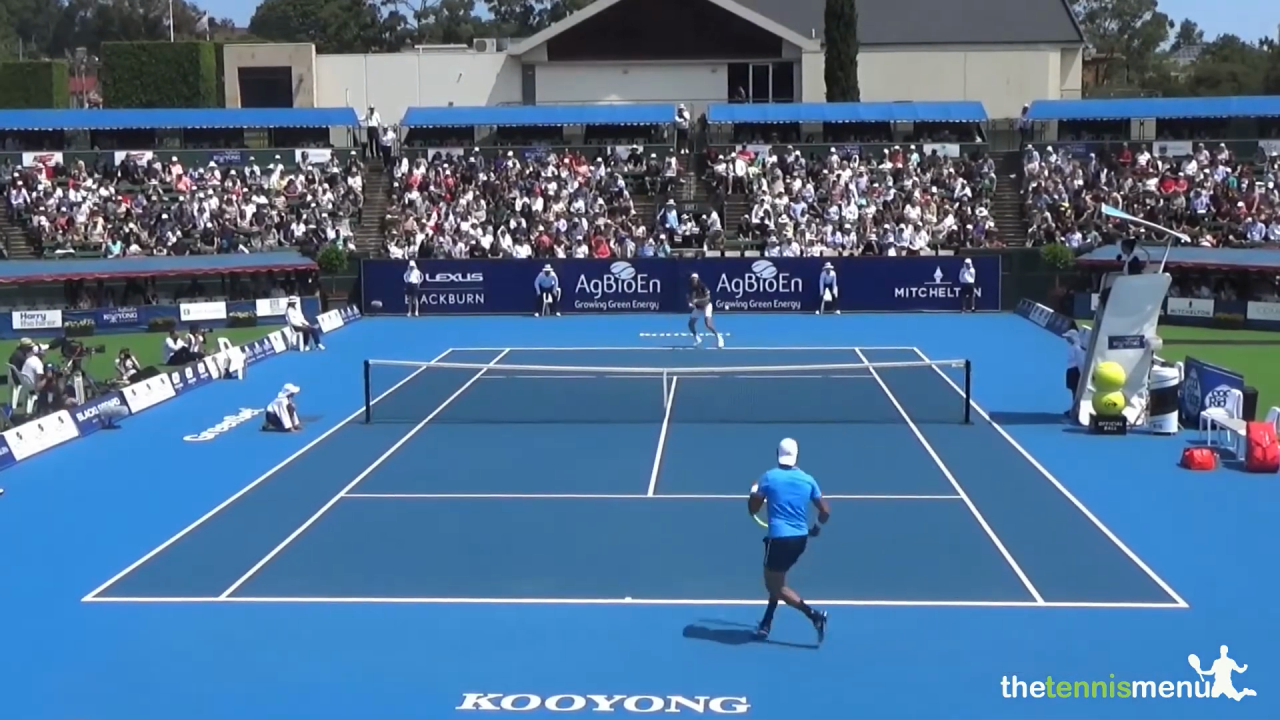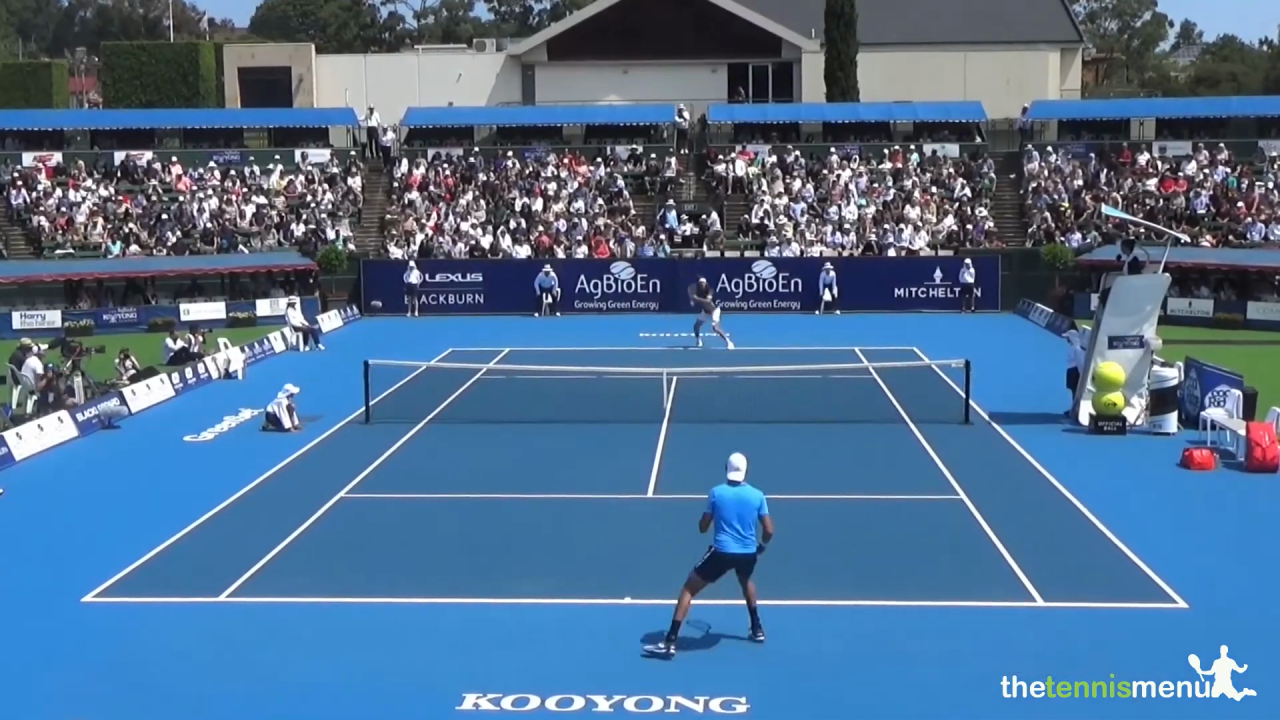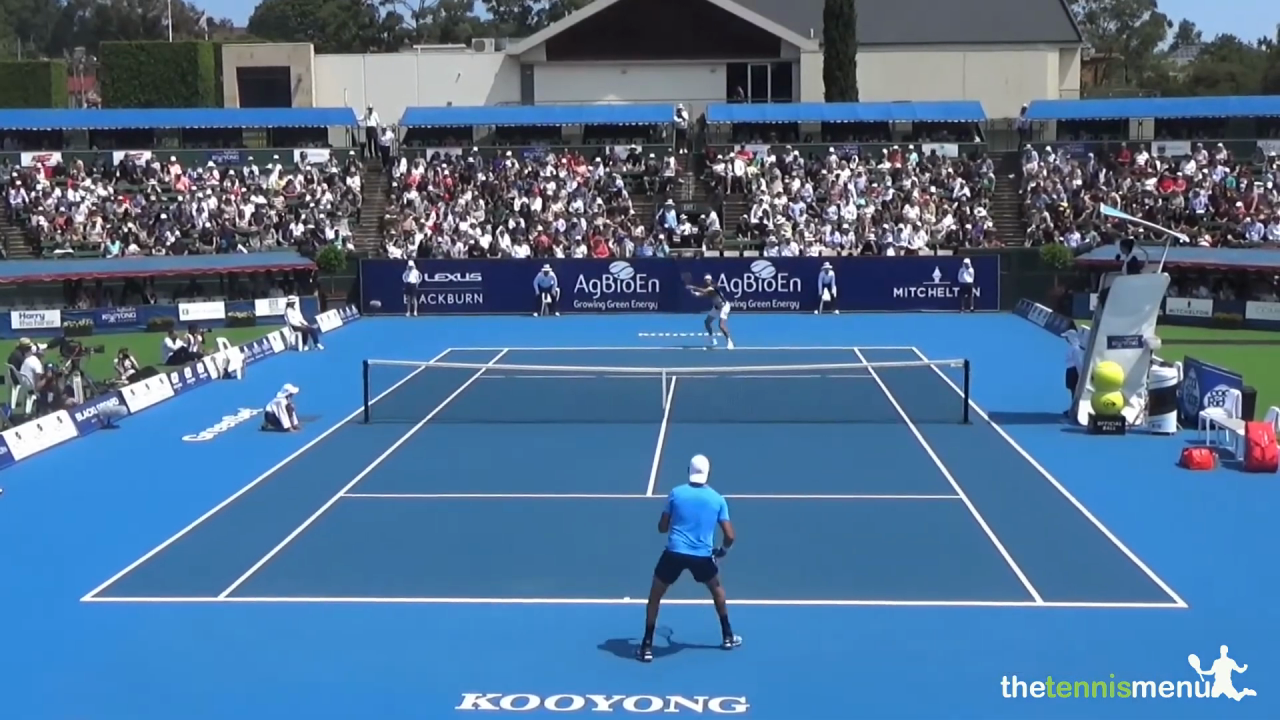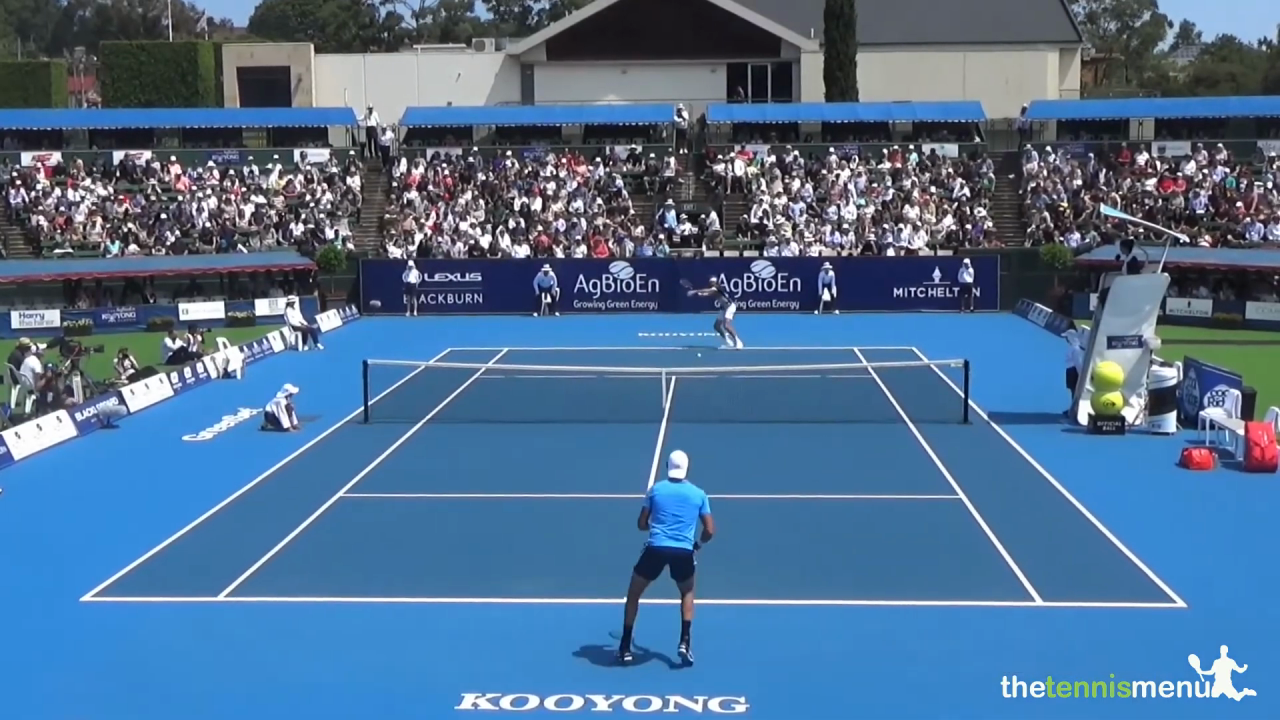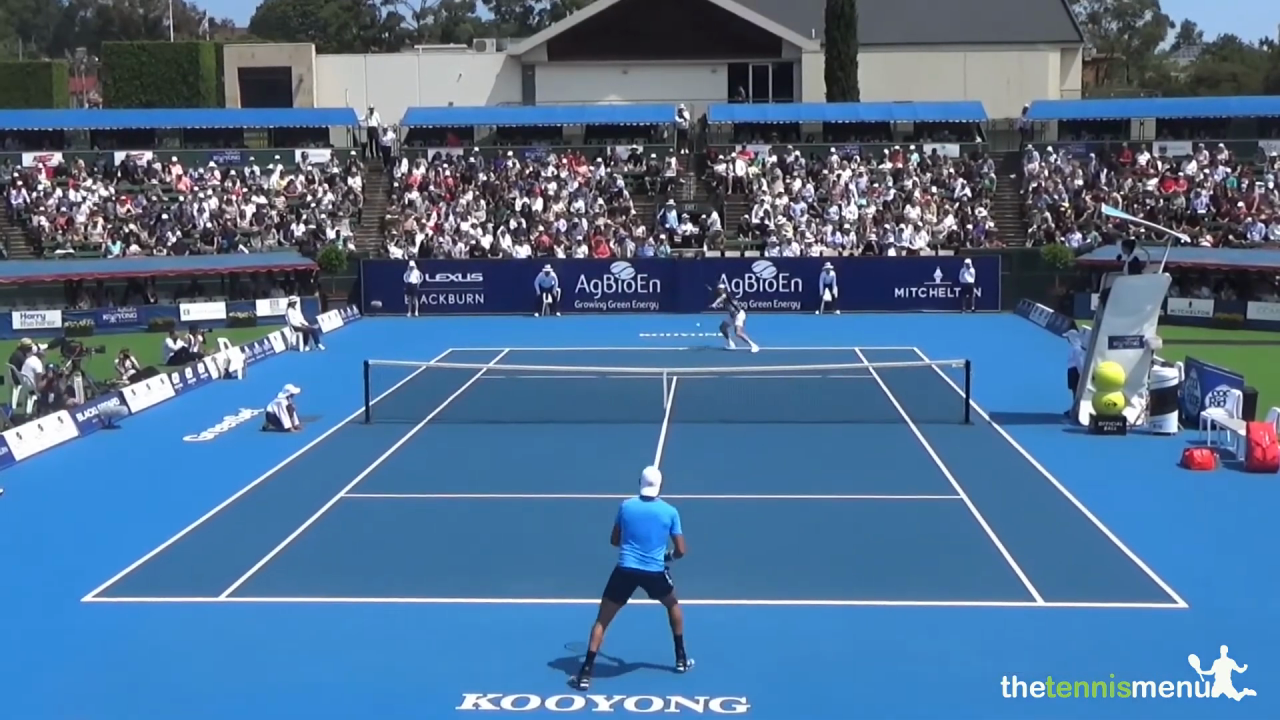
dt=0.2s
person 1, frame 1
left shoulder: (769, 476)
right shoulder: (808, 480)
left elbow: (753, 509)
right elbow: (826, 513)
left wrist: (754, 490)
right wrist: (816, 527)
left hip: (778, 538)
right hip: (800, 538)
left knee: (776, 587)
right knee: (776, 581)
left ankle: (815, 615)
right ankle: (766, 624)
person 1, frame 2
left shoulder: (716, 493)
right shoulder: (756, 495)
left elbow: (703, 526)
right elbow: (768, 531)
right wrist: (762, 545)
left hip: (720, 553)
right hip: (747, 554)
left knee: (688, 592)
right knee: (747, 583)
left ankle: (670, 642)
right ankle: (757, 630)
person 1, frame 3
left shoulder: (676, 493)
right shoulder: (717, 499)
left elbow: (662, 528)
right elbow: (729, 537)
right wrist: (722, 550)
left hip: (674, 554)
right hip: (702, 557)
left knee: (655, 596)
right knee: (716, 588)
left ankle: (647, 646)
right ankle: (728, 636)
person 1, frame 4
left shoulder: (656, 489)
right shoulder: (699, 494)
left elbow: (642, 524)
right elbow: (709, 531)
right wrist: (696, 542)
left hip: (657, 549)
right hip: (684, 552)
left knee: (634, 596)
right knee: (687, 593)
left ankle: (625, 649)
right ankle: (684, 643)
person 1, frame 5
left shoulder: (625, 507)
right shoulder: (669, 512)
left elbow: (614, 540)
right elbow: (681, 551)
right wrist: (668, 556)
left hip: (625, 570)
right hip: (654, 572)
left knee: (602, 621)
right knee: (673, 605)
left ankle: (584, 674)
right ankle: (681, 659)
